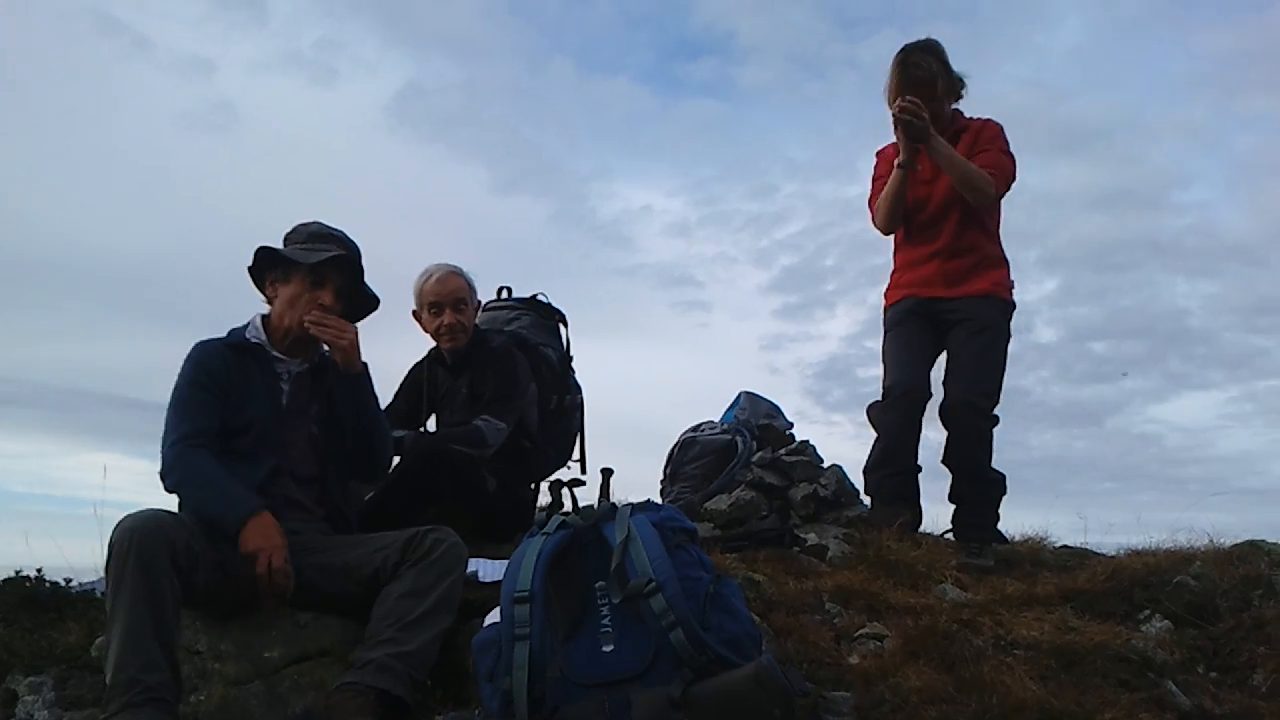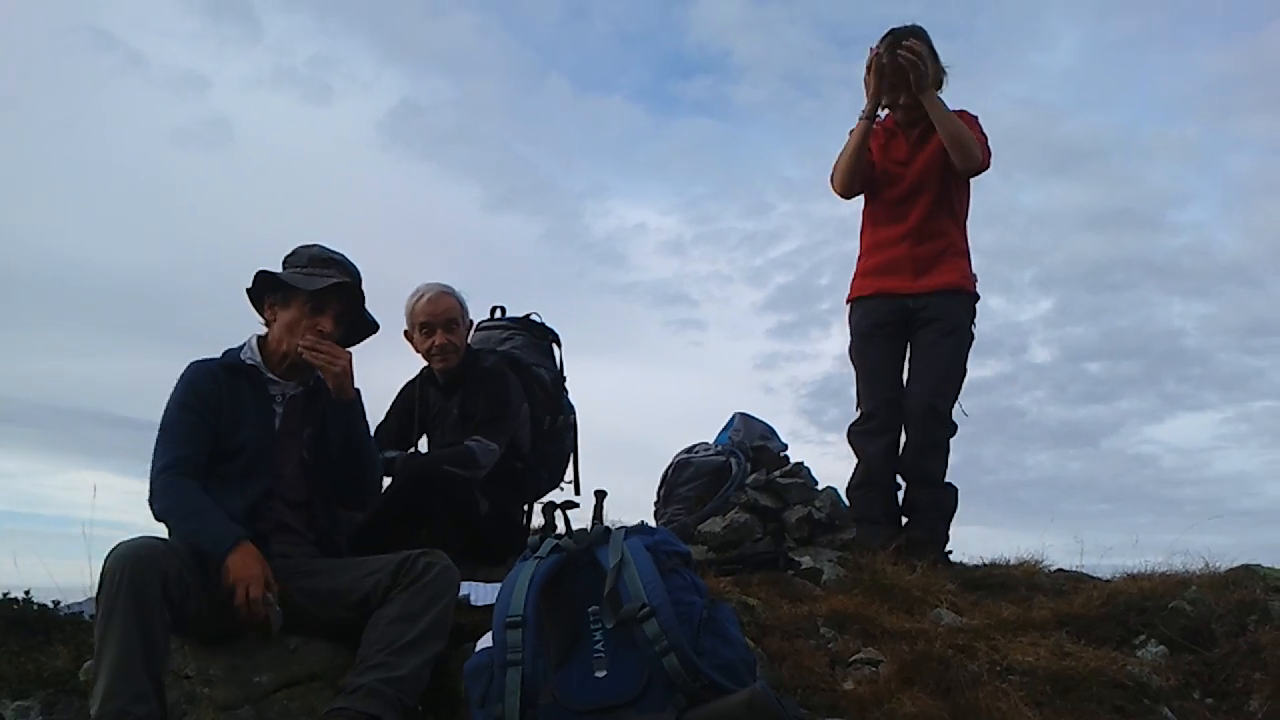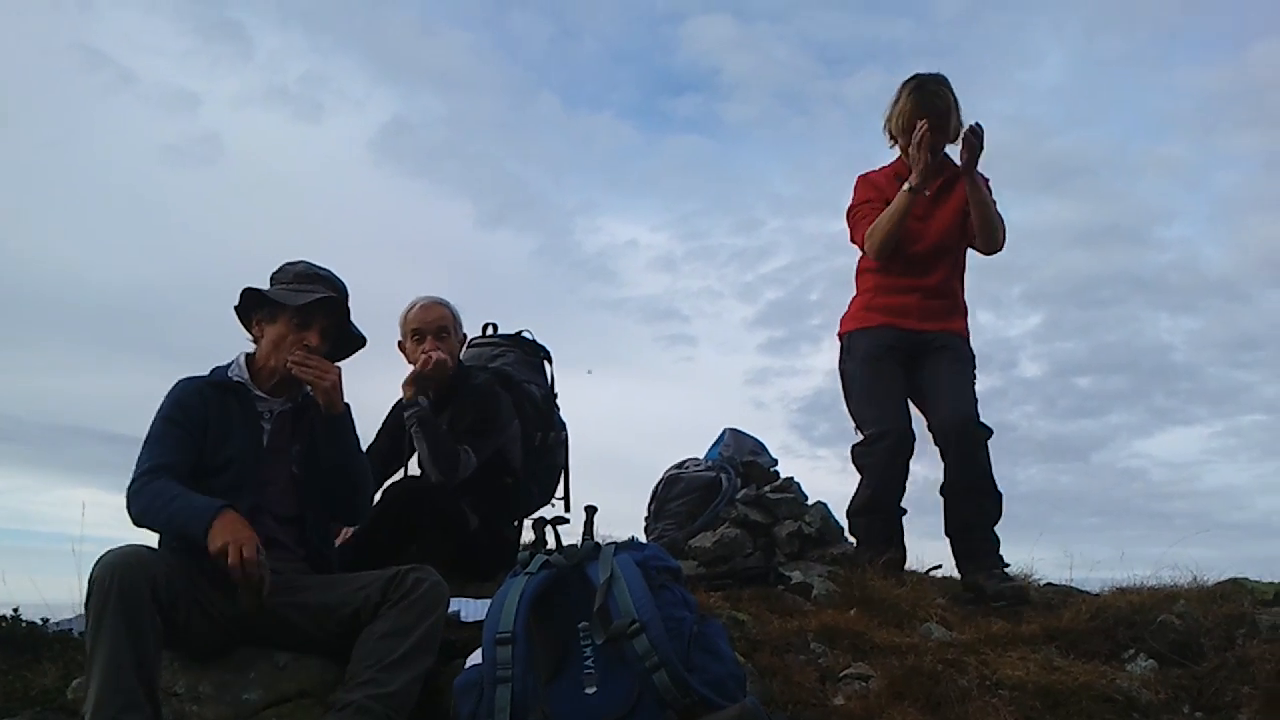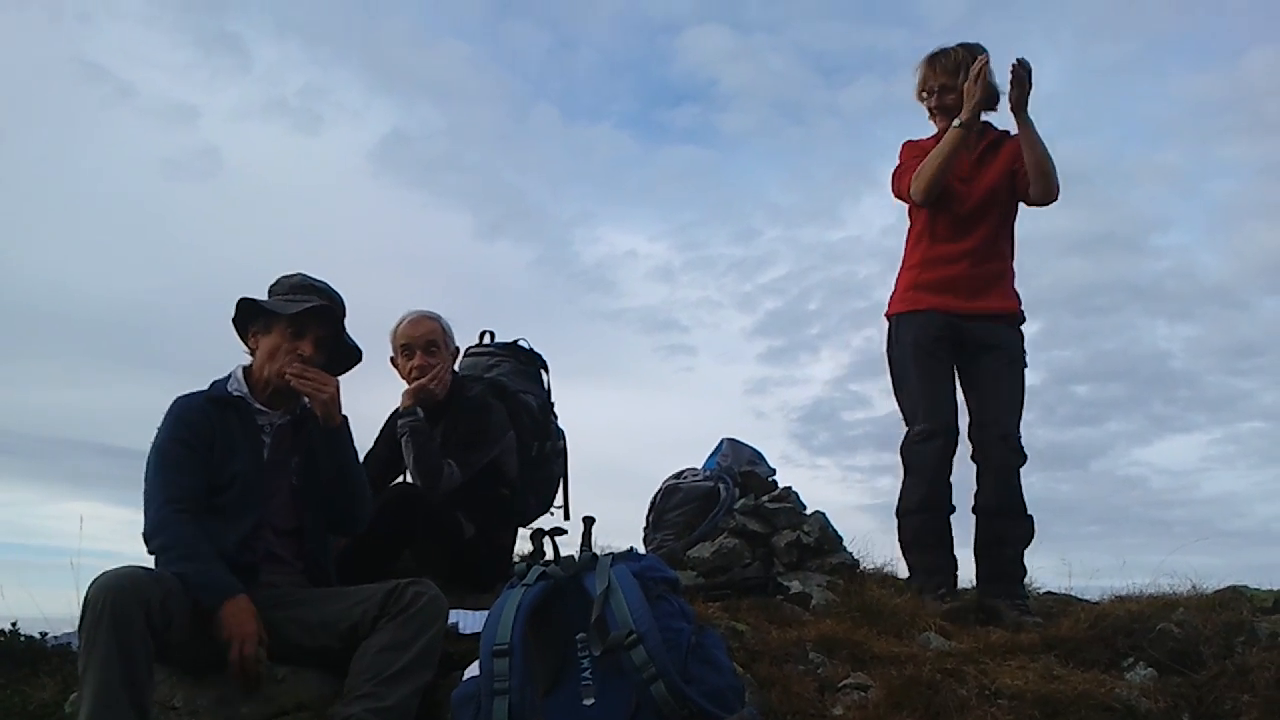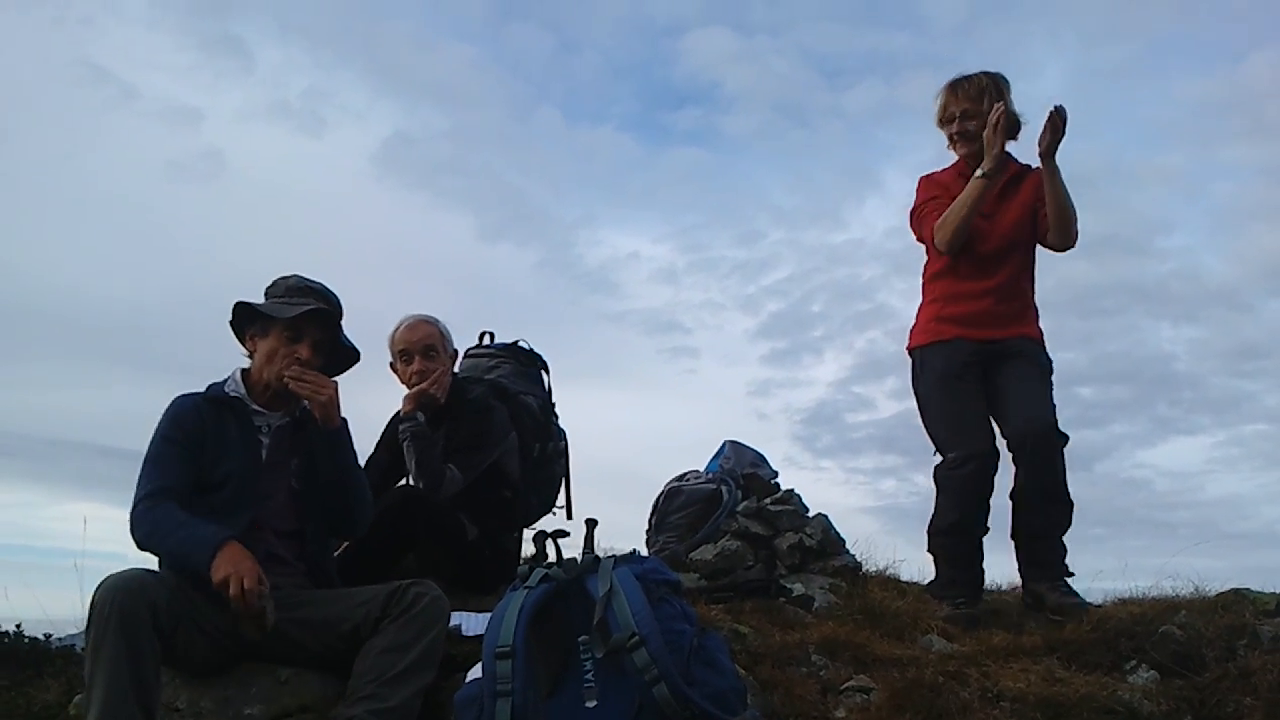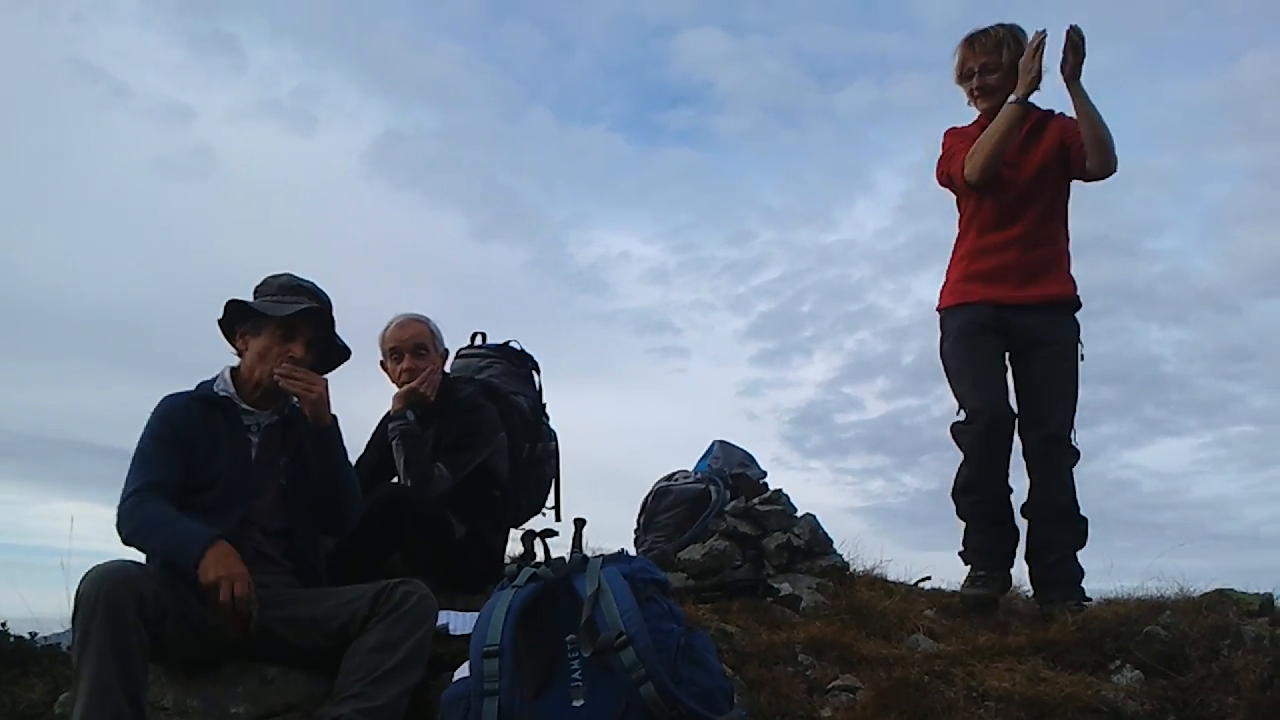
dt=0.4s
person 1, frame 1
left shoulder: (984, 135)
right shoulder: (891, 156)
left elbow: (984, 192)
right elbow: (885, 223)
left wrist: (931, 138)
right wrist: (906, 156)
left hip: (979, 297)
right hip: (911, 299)
left knee: (968, 408)
right knee: (900, 394)
left ankle: (975, 532)
right ankle: (890, 518)
person 1, frame 2
left shoulder: (957, 125)
right shoulder: (869, 137)
left elbow: (972, 160)
right elbow: (843, 185)
left wrist: (927, 94)
right wrist: (870, 110)
left hip: (944, 292)
right hip: (876, 294)
left knee: (926, 411)
right knee: (878, 416)
left ankle: (925, 545)
right ankle: (878, 544)
person 1, frame 3
left shoulder: (967, 186)
right shoulder: (874, 185)
left elbow: (991, 242)
right elbow: (876, 246)
left wrist: (968, 173)
right wrist: (914, 181)
left hip: (942, 335)
right hip: (873, 331)
left knee: (961, 427)
right knee: (887, 438)
left ankle: (980, 563)
right ankle: (878, 562)
person 1, frame 4
left shoulder: (1010, 150)
right shoulder: (918, 152)
left elbow: (1045, 192)
right elbow: (921, 191)
left wrist: (1021, 114)
right wrist: (966, 120)
left hip: (993, 316)
right hip: (920, 313)
left knee: (998, 442)
right knee: (932, 435)
left ankle: (1002, 582)
right ankle: (930, 576)
person 1, frame 5
left shoulder: (1032, 184)
right shoulder: (936, 185)
left elbow: (1062, 238)
right elbow: (946, 239)
left wrist: (1048, 161)
right wrist: (987, 166)
left hip: (1015, 341)
right hip: (945, 342)
left knee: (1039, 434)
right knee: (968, 458)
left ankle: (1044, 574)
right ankle: (958, 588)
person 1, frame 6
left shoulder: (1057, 131)
right shoulder: (960, 140)
left elbow: (1102, 164)
right elbow: (978, 171)
left wrist: (1074, 86)
right wrist: (1022, 94)
left hip: (1047, 305)
right hip: (973, 303)
left knee: (1050, 438)
right knee: (987, 419)
left ankle: (1058, 584)
right ankle: (987, 561)
person 2, frame 1
left shoulder: (337, 377)
right shoulder: (214, 359)
left elbow: (372, 467)
right elbow: (182, 458)
left wrist: (352, 371)
right wrist: (249, 518)
left hip: (318, 553)
right hip: (224, 545)
left knee: (440, 547)
right knee: (144, 532)
person 2, frame 2
left shoulder: (331, 400)
right shoulder: (208, 381)
left elbow: (361, 495)
right elbow: (170, 484)
left wrist: (344, 397)
right wrist: (232, 549)
left hip: (306, 577)
right hip: (214, 573)
left knee: (432, 570)
right knee: (137, 561)
person 2, frame 3
left shoulder: (320, 415)
right shoulder: (196, 398)
left elbow: (352, 510)
right elbow: (147, 491)
left wrist: (334, 412)
right wrist: (214, 516)
left hip: (297, 592)
right hip: (204, 584)
left knee: (422, 586)
right knee: (125, 569)
person 2, frame 4
left shoulder: (319, 429)
right shoulder: (195, 414)
left elbow: (351, 523)
right elbow: (166, 521)
left wrist: (333, 424)
right wrist: (226, 600)
left hip: (295, 606)
right hip: (203, 601)
left knee: (420, 600)
right knee: (120, 591)
person 2, frame 5
left shoulder: (317, 429)
right shoulder: (194, 414)
left elbow: (353, 525)
right elbow: (150, 514)
left wrist: (332, 427)
right wrist: (218, 548)
left hip: (297, 608)
right hip: (206, 602)
left knee: (422, 600)
right knee: (126, 594)
person 2, frame 6
left shoulder: (307, 428)
right shoulder: (182, 413)
left elbow: (342, 524)
right elbow: (138, 512)
left wrist: (322, 425)
right wrist: (205, 547)
left hip: (285, 605)
right hip: (193, 598)
left knee: (410, 599)
right knee: (112, 584)
person 3, frame 1
left shoulder: (503, 359)
right shoulder: (428, 369)
left elbow: (484, 438)
left wrist: (397, 439)
left hip: (503, 505)
right hip: (452, 499)
left knee: (430, 454)
person 3, frame 2
left shoulder: (495, 380)
right shoulder: (418, 389)
left elbow: (477, 460)
right elbow: (376, 451)
left wrist: (387, 461)
left hip: (496, 526)
right hip: (444, 521)
left knee: (421, 475)
person 3, frame 3
left shoulder: (486, 397)
right shoulder: (413, 402)
left elbow: (447, 473)
right elbow: (367, 473)
left wrist: (415, 400)
left hip: (486, 543)
right hip: (434, 536)
left knee: (410, 492)
person 3, frame 4
left shoulder: (481, 409)
right shoulder: (406, 416)
left elbow: (432, 484)
left wrist: (411, 412)
left hip: (481, 555)
right hip: (431, 547)
left knee: (403, 499)
person 3, frame 5
left shoulder: (483, 411)
right shoulder: (406, 419)
left elbow: (435, 489)
right elbow: (366, 491)
left wrist: (413, 418)
left hip: (484, 558)
right hip: (433, 548)
left knee: (406, 502)
person 3, frame 6
left shoulder: (472, 409)
right shoulder: (399, 418)
left elbow: (423, 488)
left wrist: (402, 417)
left hip: (471, 557)
right hip: (421, 548)
left knee: (394, 499)
